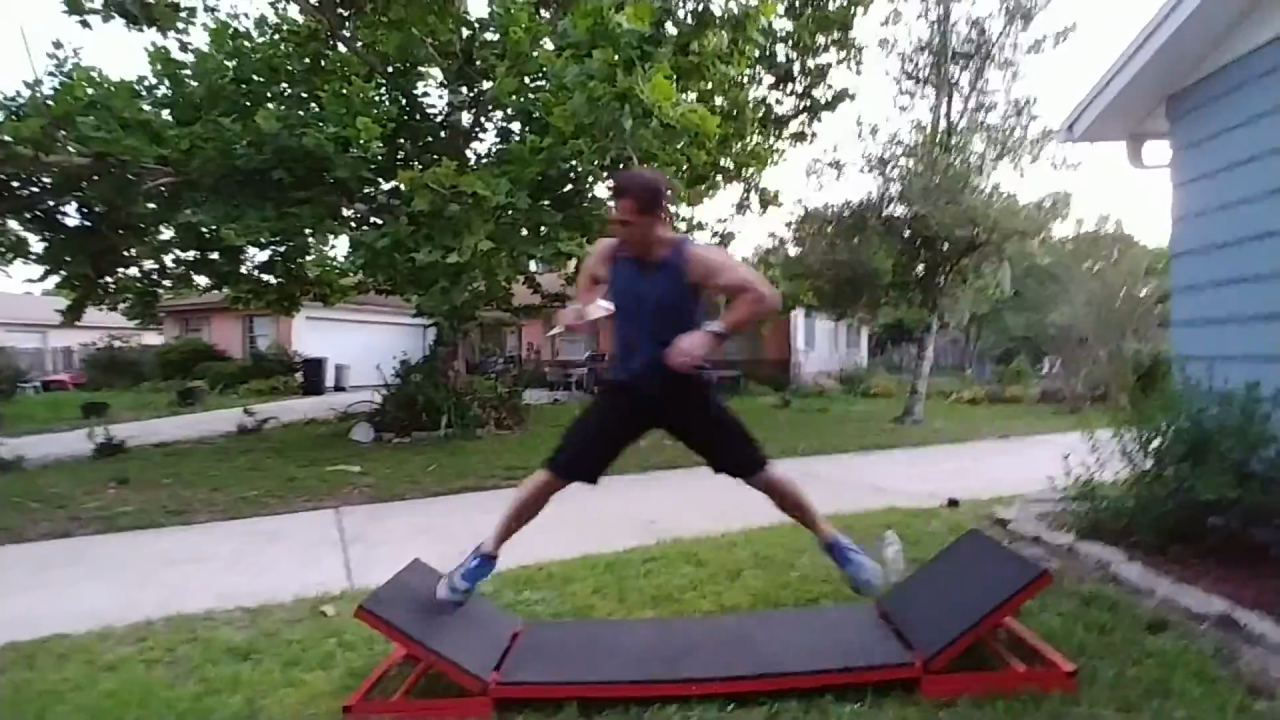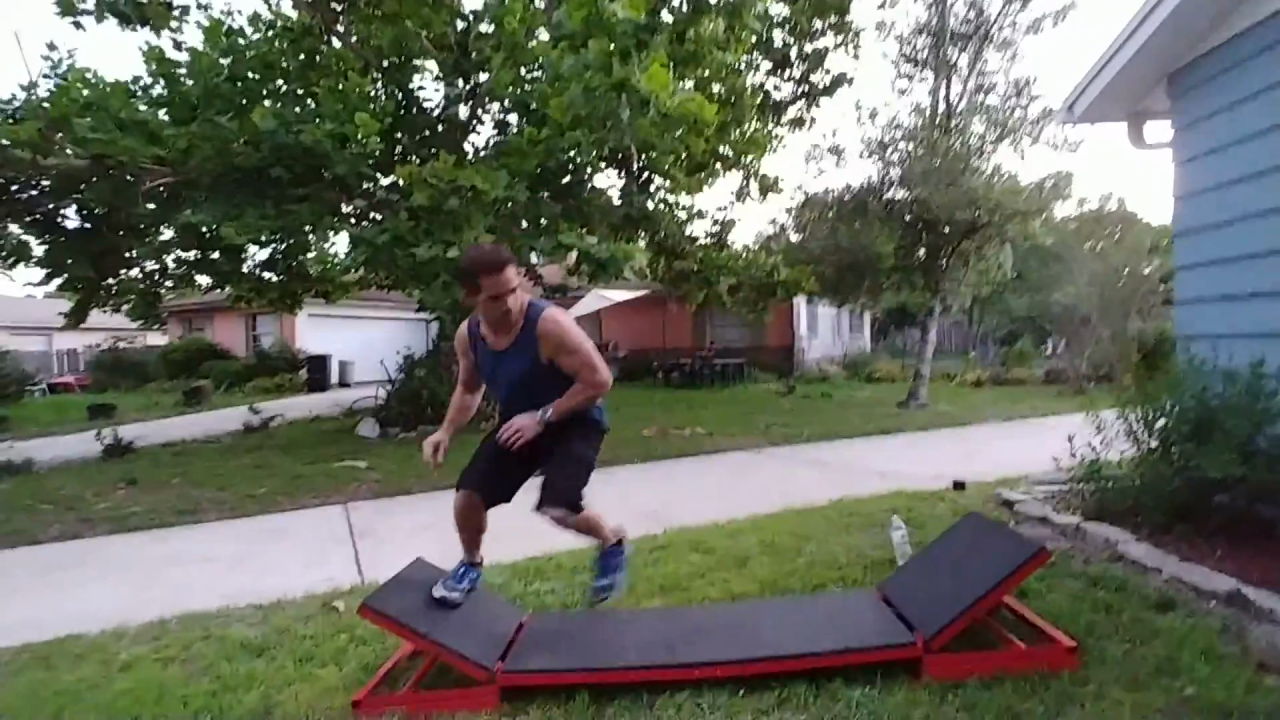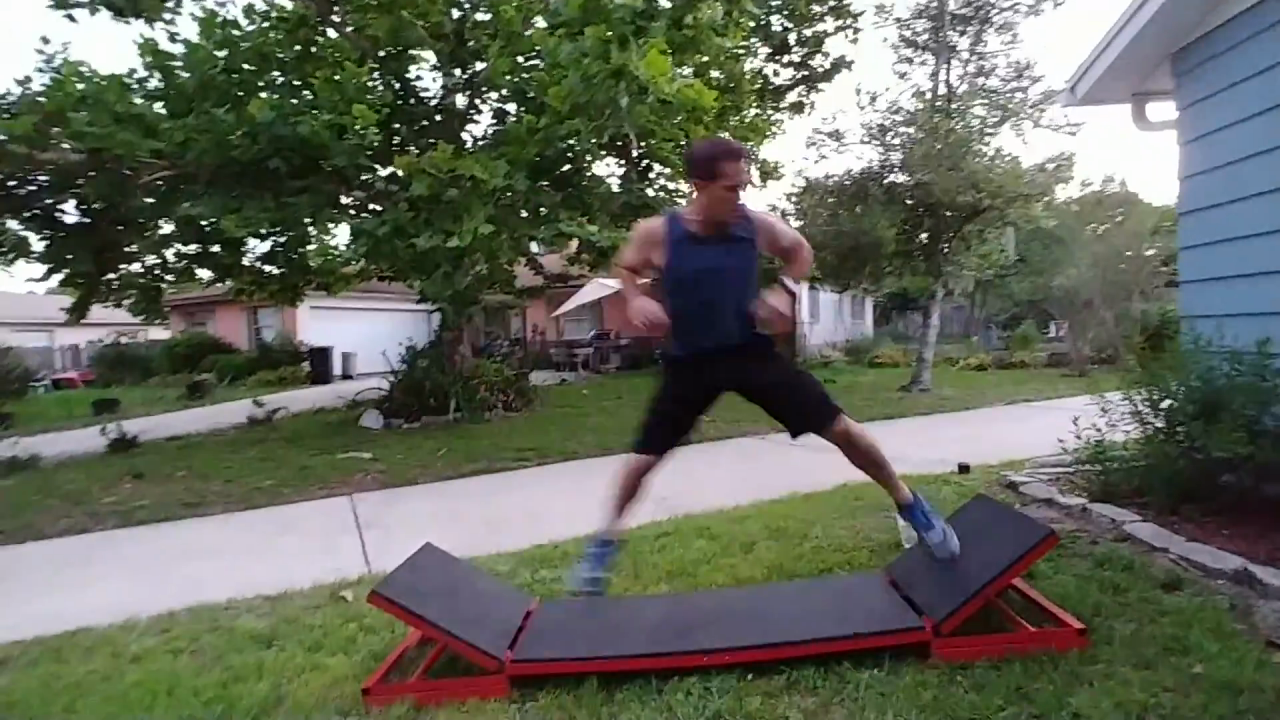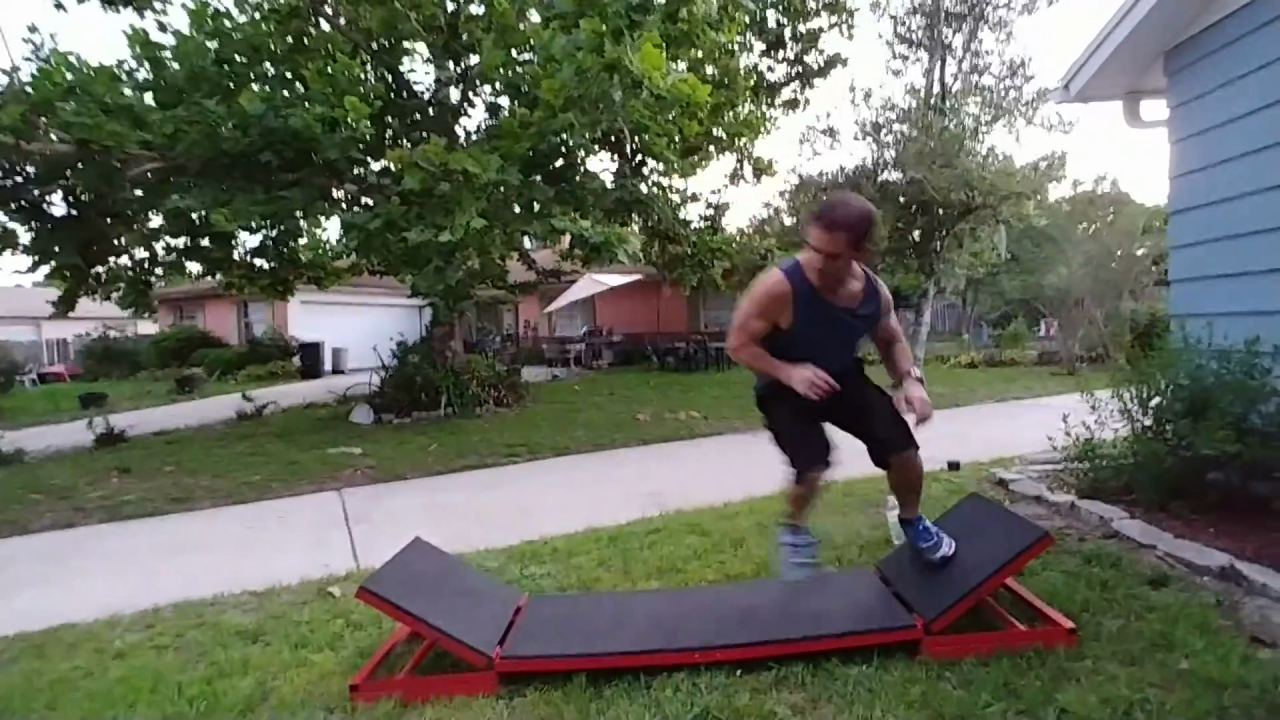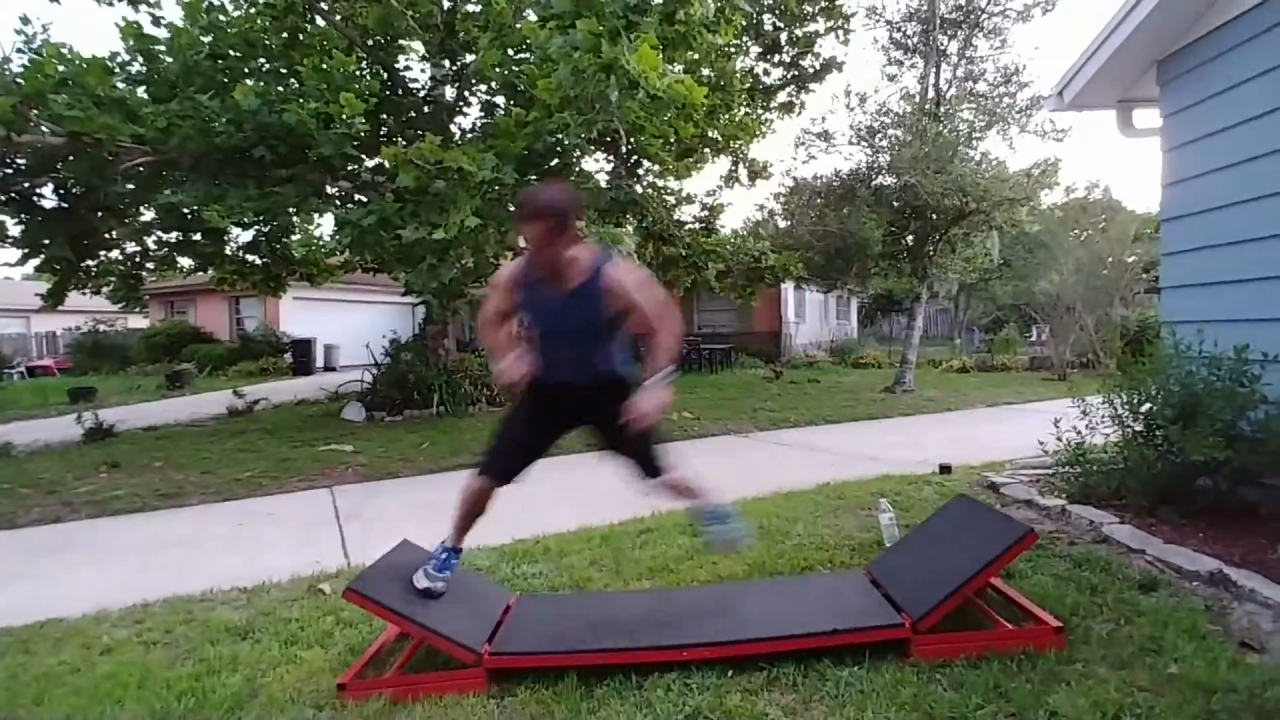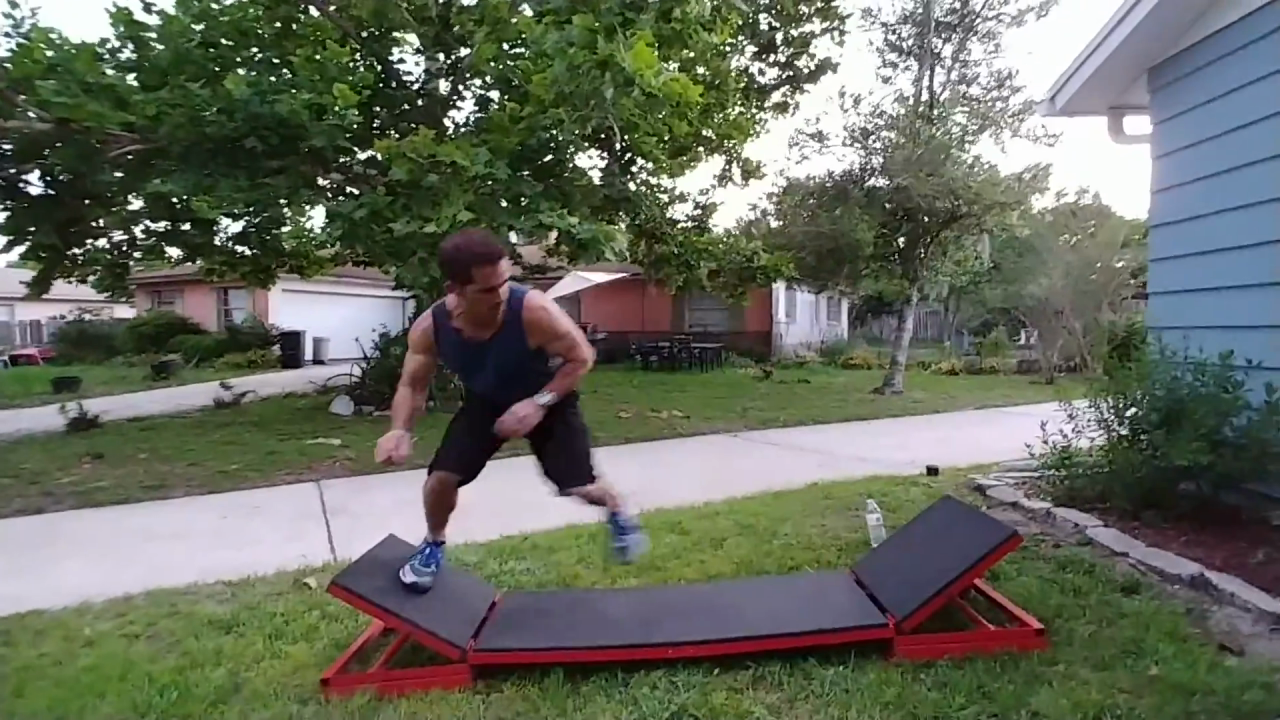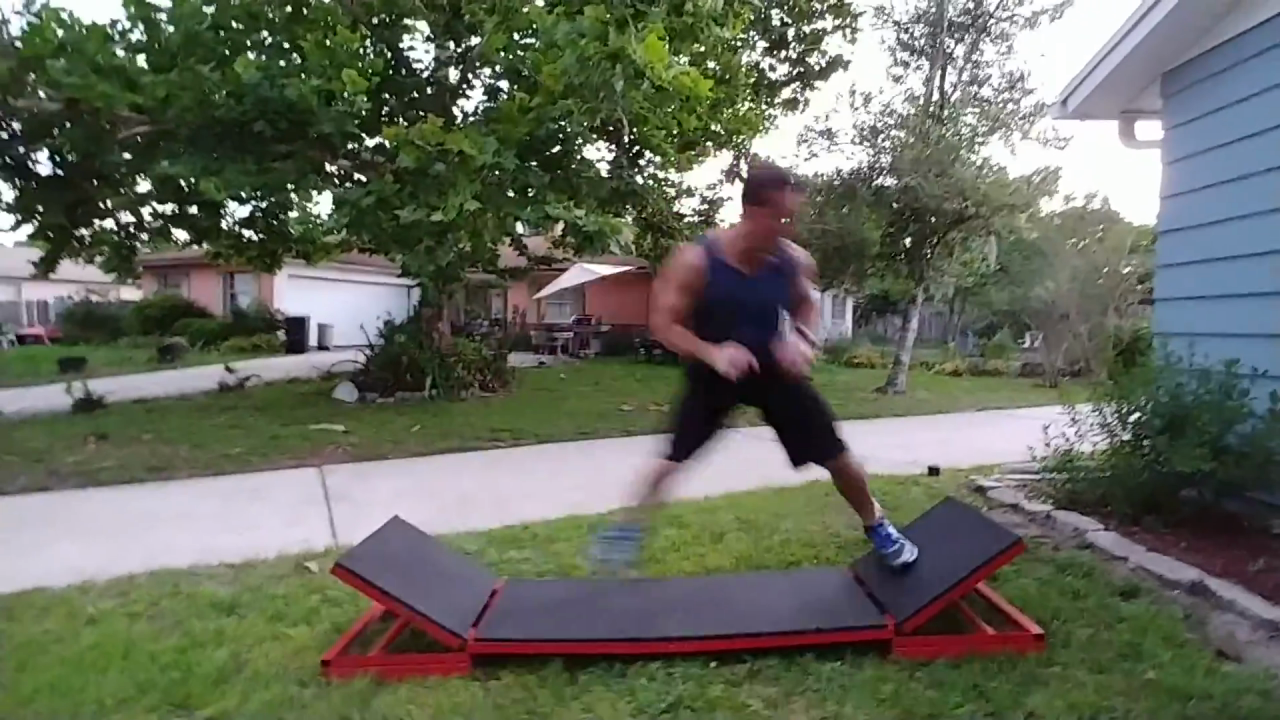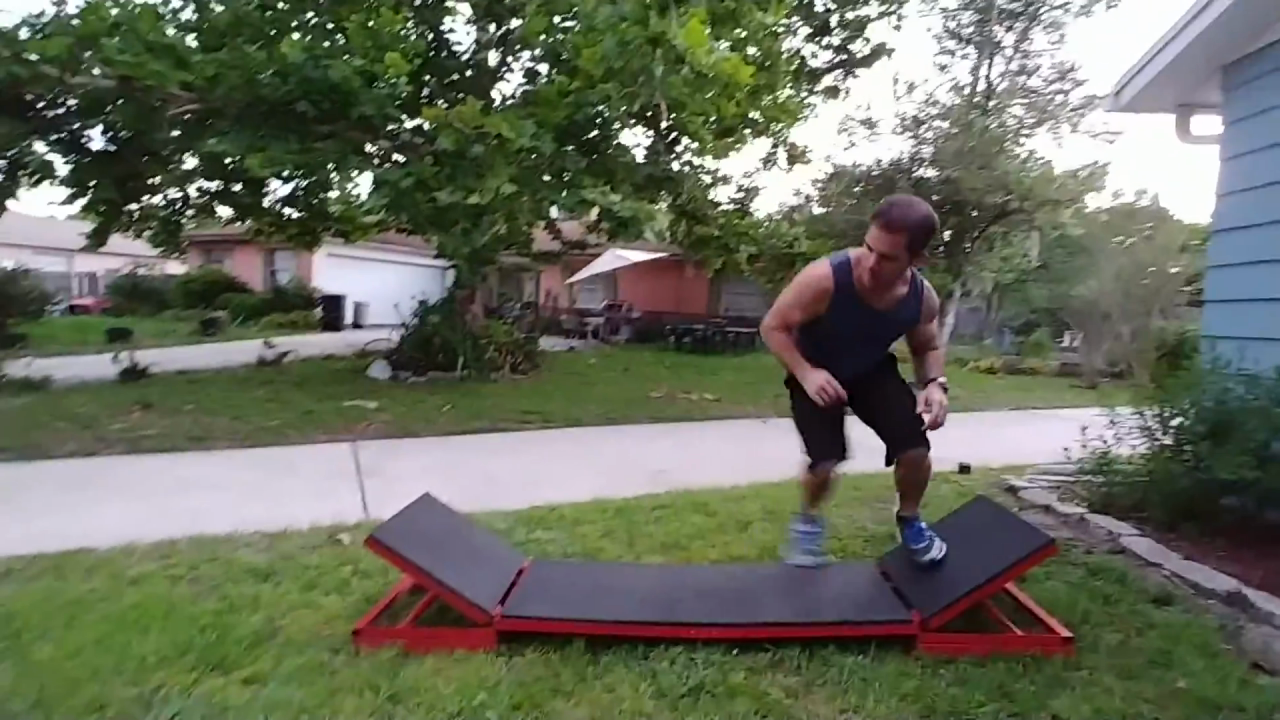
dt=0.4s
person 1, frame 1
left shoulder: (694, 259)
right shoulder: (609, 252)
left elbow: (764, 297)
right elbow: (587, 279)
left wrist: (711, 334)
right wrist: (578, 305)
left hip: (683, 389)
right hip: (625, 390)
left knee: (757, 472)
right knee: (554, 473)
left ankle: (832, 543)
right ankle: (488, 552)
person 1, frame 2
left shoulder: (549, 324)
right shoulder: (467, 335)
left elbow: (598, 381)
right elbow: (468, 389)
left wrist: (541, 417)
right wrist: (446, 431)
left hip: (574, 423)
right hip: (518, 423)
left knee: (559, 509)
right knee: (468, 493)
left ankle: (612, 543)
right ankle: (471, 563)
person 1, frame 3
left shoulder: (755, 224)
right shoulder: (656, 233)
left elbow: (799, 250)
right elbow: (625, 267)
left wrist: (784, 290)
right wrist: (636, 301)
left hip: (751, 350)
right hip: (690, 361)
left knee: (837, 425)
right knee: (646, 455)
left ankle: (909, 505)
right ankle: (607, 540)
person 1, frame 4
left shoulder: (875, 292)
right shoulder: (778, 285)
left elbow: (893, 340)
right elbow: (739, 344)
left wrist: (910, 379)
right wrist: (788, 372)
left hip: (842, 380)
right hip: (785, 389)
left knee: (903, 451)
right knee: (813, 467)
left ankle: (911, 522)
right ankle: (794, 528)
person 1, frame 5
left shoulder: (612, 276)
right shoulder: (515, 276)
left elbow: (664, 324)
right elbow: (490, 321)
left wrist: (655, 384)
right wrist: (506, 356)
left hip: (609, 388)
right hip: (548, 389)
left knee: (652, 473)
right knee: (488, 476)
left ankle: (706, 508)
right ankle: (451, 549)
person 1, frame 6
left shoulder: (533, 309)
right shoulder: (430, 327)
left elbow: (582, 358)
right elbow: (411, 385)
left wrist: (539, 402)
right wrist: (399, 430)
left hip: (547, 400)
right hip: (485, 405)
left knee: (580, 488)
right knee: (442, 477)
left ankle: (618, 512)
right ankle: (433, 545)
person 1, frame 7
left shoulder: (793, 260)
right shoulder: (696, 260)
left elbow: (805, 306)
right elbow: (663, 325)
left wrist: (804, 340)
right wrist: (712, 353)
left hip: (771, 367)
right hip: (715, 370)
left knee: (835, 453)
right knee: (679, 455)
left ankle: (876, 526)
right ankle: (634, 524)
person 1, frame 8
left shoulder: (923, 297)
right shoulder: (825, 277)
left elbow: (928, 346)
right elbow: (773, 327)
left wrist: (935, 384)
right wrist: (805, 373)
left hip: (873, 374)
right hip: (819, 376)
left knee: (915, 450)
right knee: (827, 460)
left ankle: (909, 519)
right ankle: (808, 518)
